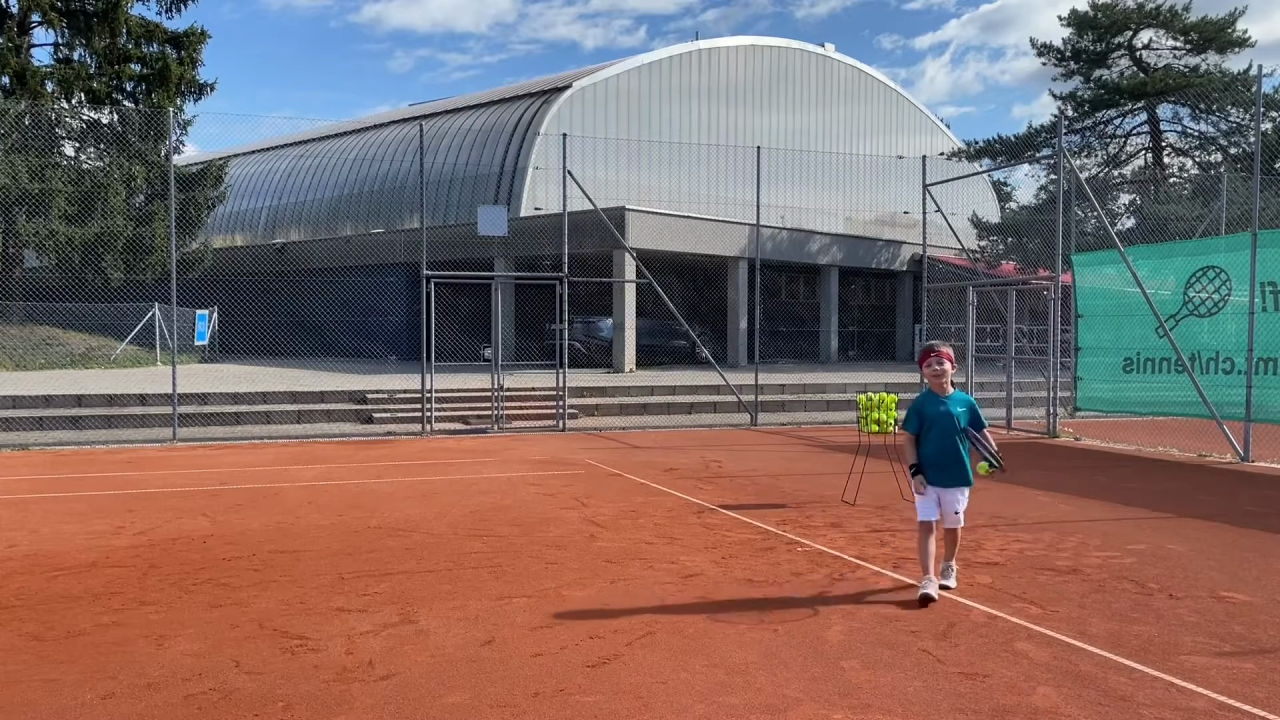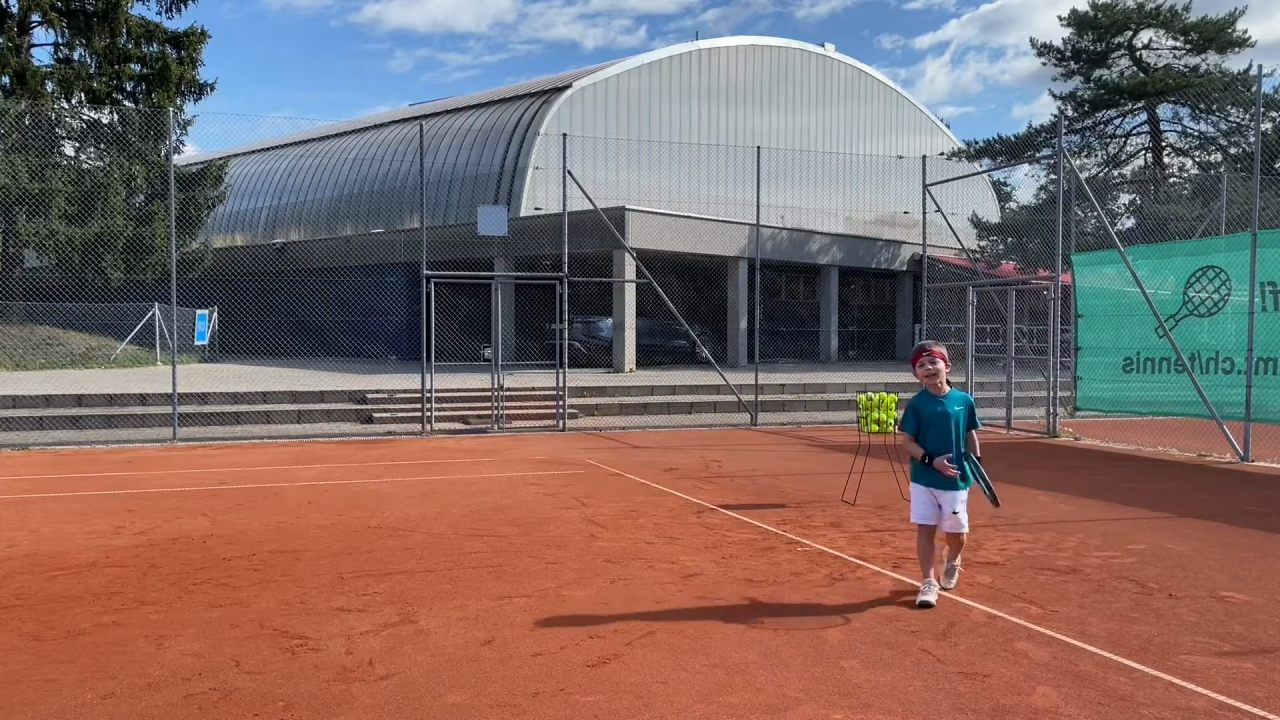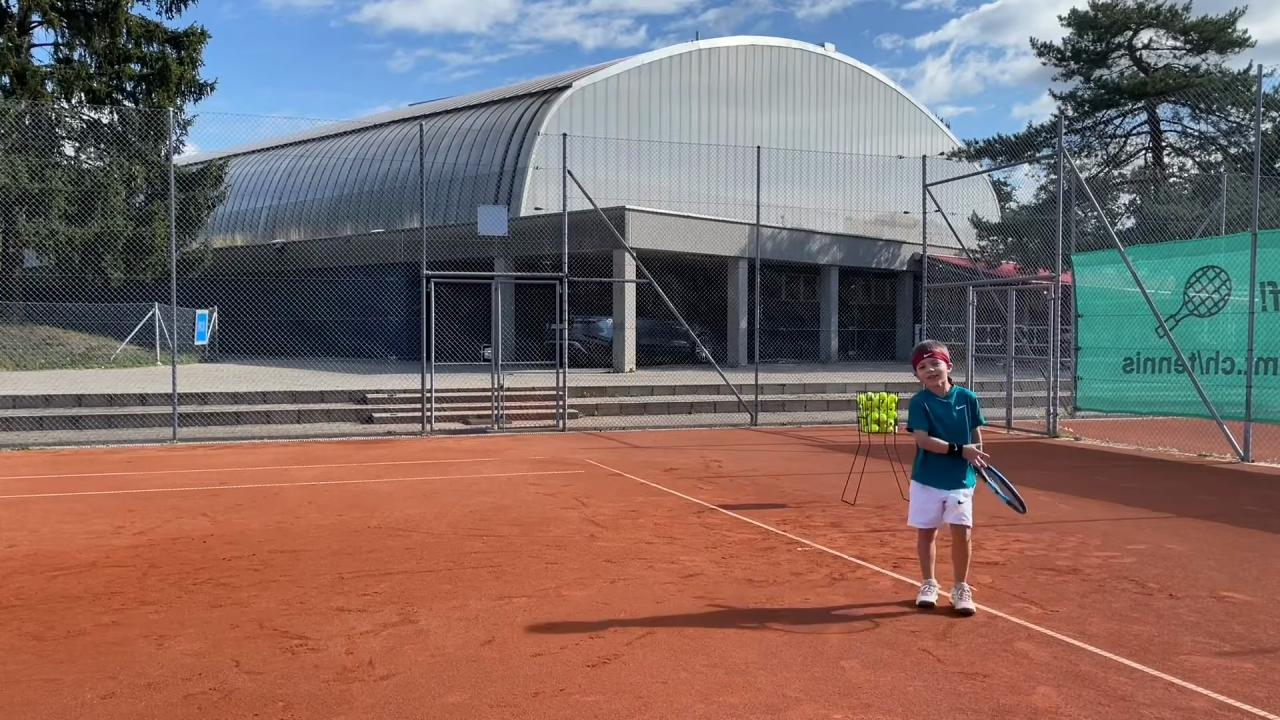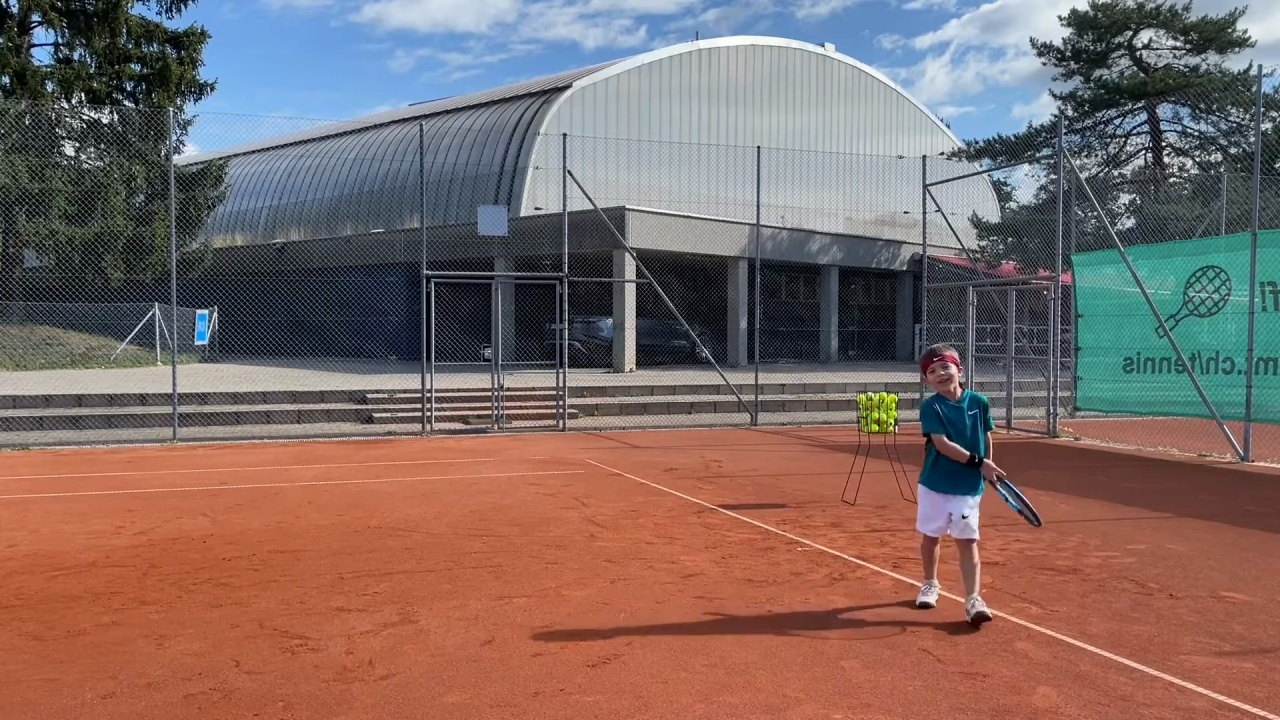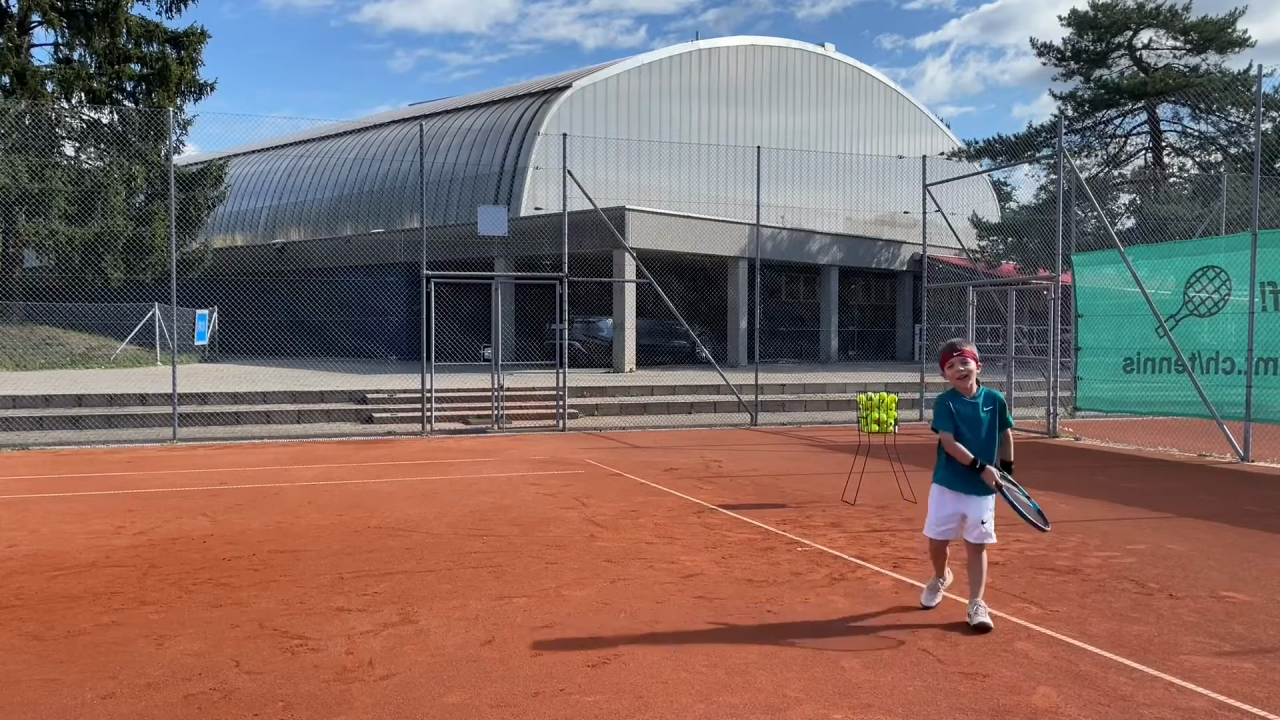
dt=0.2s
person 1, frame 1
left shoulder: (967, 402)
right shoulder: (920, 404)
left elbow: (982, 433)
right elbow: (910, 440)
right wrist: (915, 471)
left hip: (957, 478)
right hip: (927, 477)
left knee: (953, 526)
right knee: (926, 526)
left ankle: (949, 566)
right ankle: (928, 580)
person 1, frame 2
left shoulder: (964, 401)
right shoulder: (916, 404)
left elbow: (971, 435)
right elbow: (908, 442)
left wrist: (975, 463)
right wrist: (932, 460)
left hip: (956, 480)
right hip: (924, 479)
left knee: (957, 532)
right knee: (925, 529)
left ankle: (952, 560)
right ankle: (929, 583)
person 1, frame 3
left shoulder: (967, 398)
right shoulder: (919, 402)
left elbow: (975, 433)
right elbow: (923, 440)
left wrist: (974, 458)
right wrist: (959, 450)
left hip: (960, 479)
right hip: (926, 479)
left knee: (962, 531)
right knee: (926, 532)
left ankle: (961, 588)
right ankle: (929, 583)
person 1, frame 4
left shoulder: (978, 402)
right shoulder: (930, 407)
left elbow: (984, 437)
right elbow: (942, 444)
left wrist: (986, 466)
right wrist: (978, 462)
left hip: (968, 487)
right hip: (934, 484)
left knee: (967, 541)
right knee: (930, 537)
left ankle: (973, 600)
right ankle: (930, 583)
person 1, frame 5
left shoulder: (995, 400)
right shoulder: (945, 402)
left elbow: (1005, 435)
right elbow: (949, 442)
left wrist: (1006, 467)
right wrist: (981, 467)
left hip: (982, 488)
right hip: (947, 484)
left knee: (977, 545)
right knee: (937, 540)
left ankle: (976, 604)
right ankle: (940, 576)
